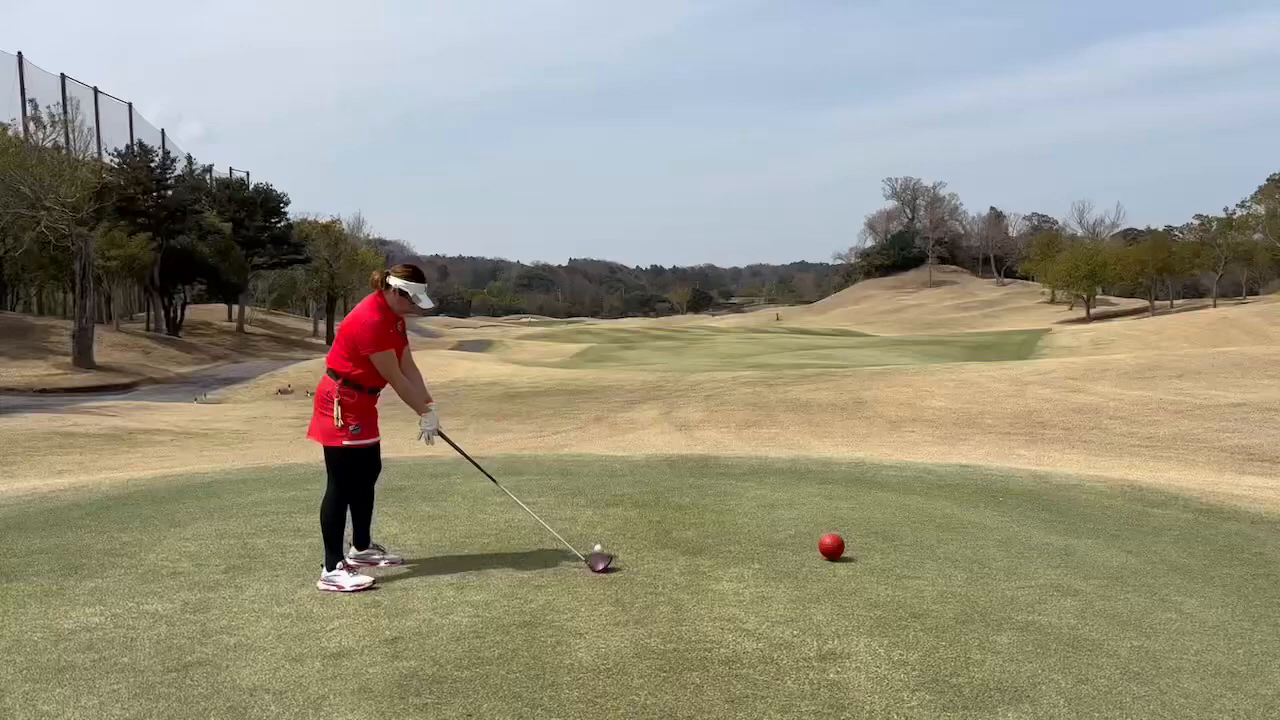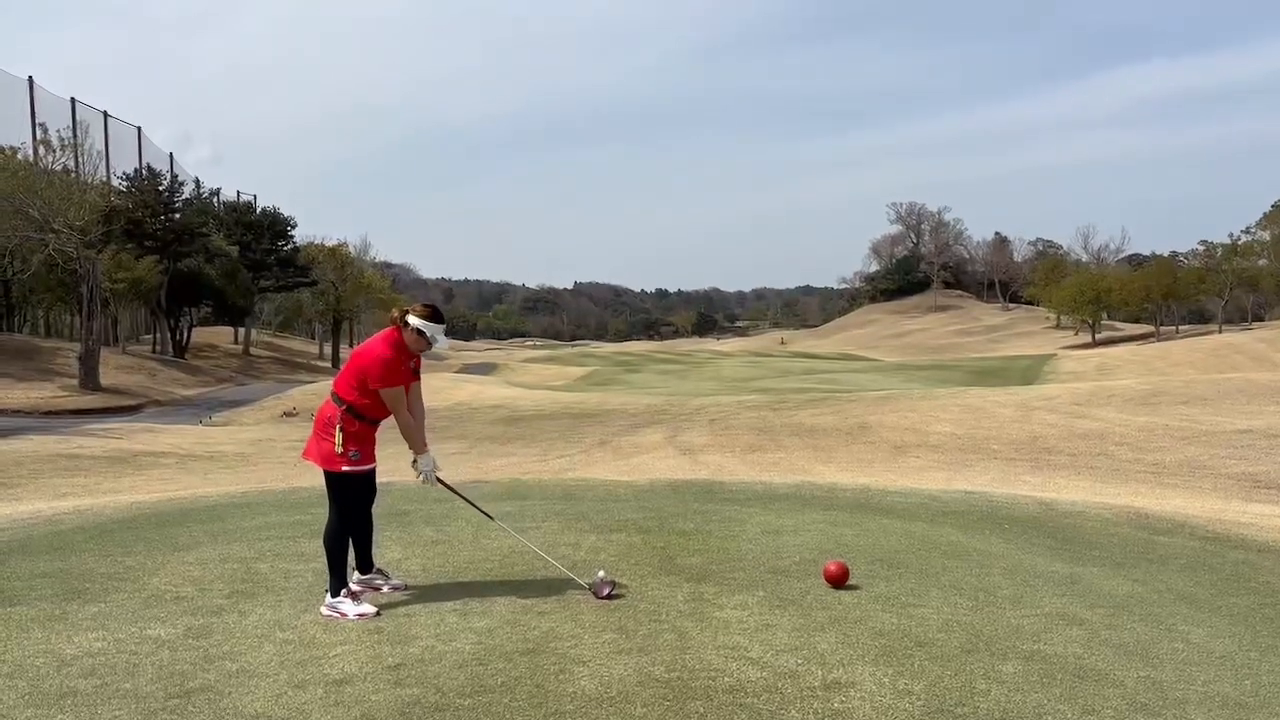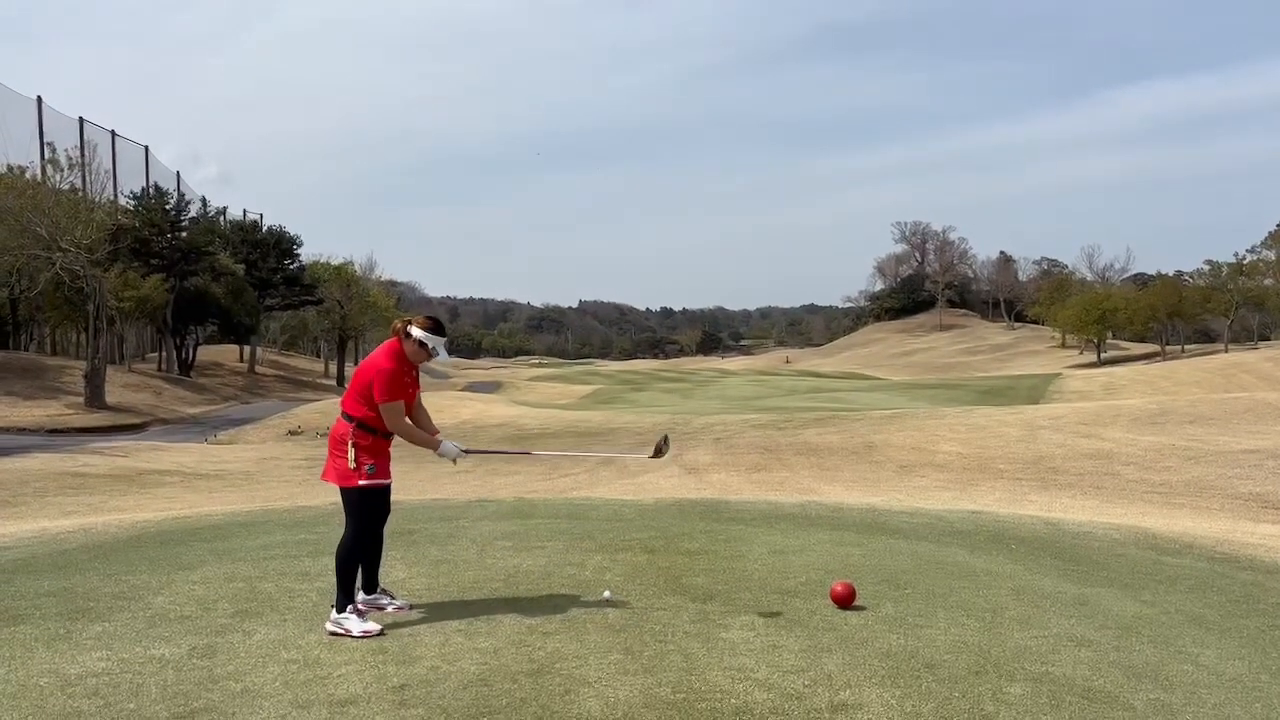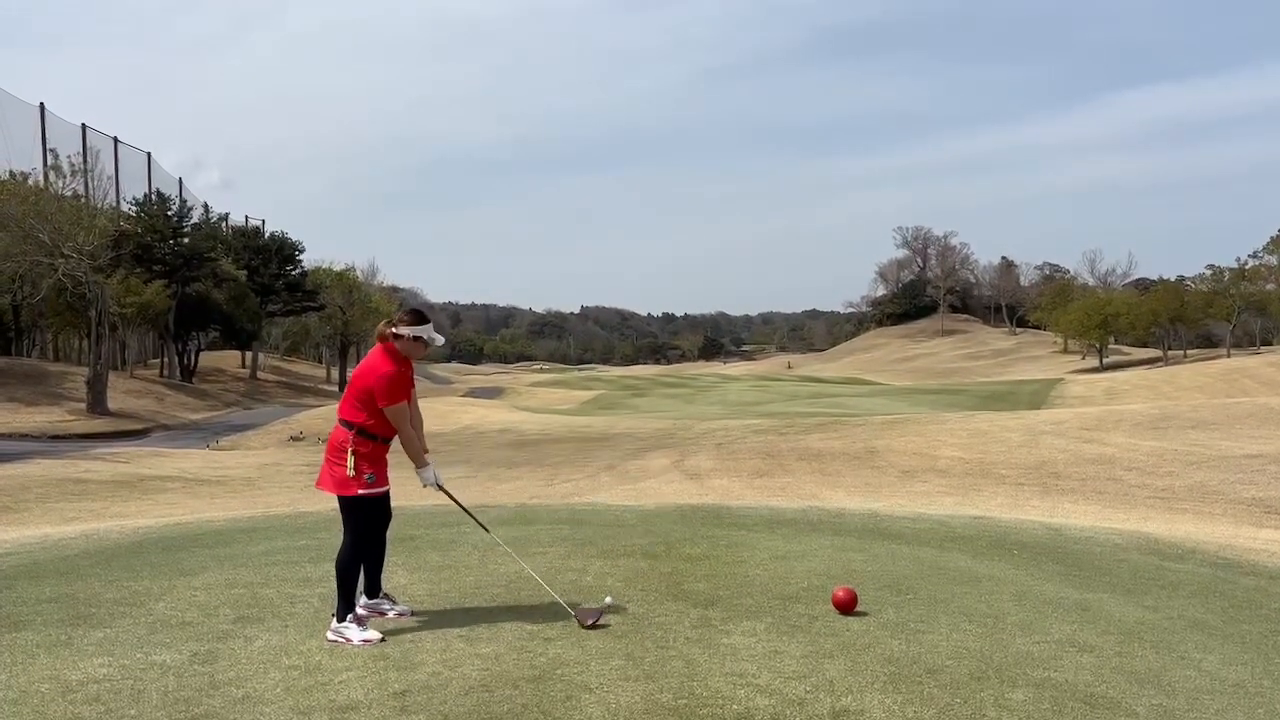
dt=1s
person 1, frame 1
left shoulder: (394, 316)
right shoulder: (370, 321)
left elbow: (409, 367)
right elbow: (394, 378)
left wrist: (429, 407)
right wrist: (424, 412)
left hip: (360, 404)
right hip: (341, 404)
left knee: (366, 475)
right knee: (341, 484)
left ankle: (361, 548)
right ankle: (332, 569)
person 1, frame 2
left shoulder: (409, 351)
right shoulder: (383, 355)
left elbow: (415, 405)
right elbow: (401, 414)
left wrist: (422, 450)
right wrist: (421, 454)
left hip: (360, 429)
right hip: (340, 430)
left knee: (363, 500)
right knee: (343, 509)
left ankle: (365, 572)
right ankle: (336, 595)
person 1, frame 3
left shoulder: (406, 361)
right shoulder: (385, 367)
left elbow: (415, 408)
right elbow: (396, 424)
left wrist: (440, 439)
right wrist: (437, 446)
left hip: (373, 446)
right hip: (355, 447)
left knee: (377, 519)
right knee: (358, 525)
left ankle: (370, 592)
right ankle: (341, 611)
person 1, frame 4
left shoulder: (399, 359)
right shoulder: (386, 372)
left elbow: (414, 412)
right elbow: (404, 429)
left wrist: (425, 457)
right wrist: (423, 467)
left hip: (369, 452)
right hip: (354, 454)
left knee: (379, 524)
right knee: (357, 533)
left ankle: (372, 597)
right ankle: (342, 620)
